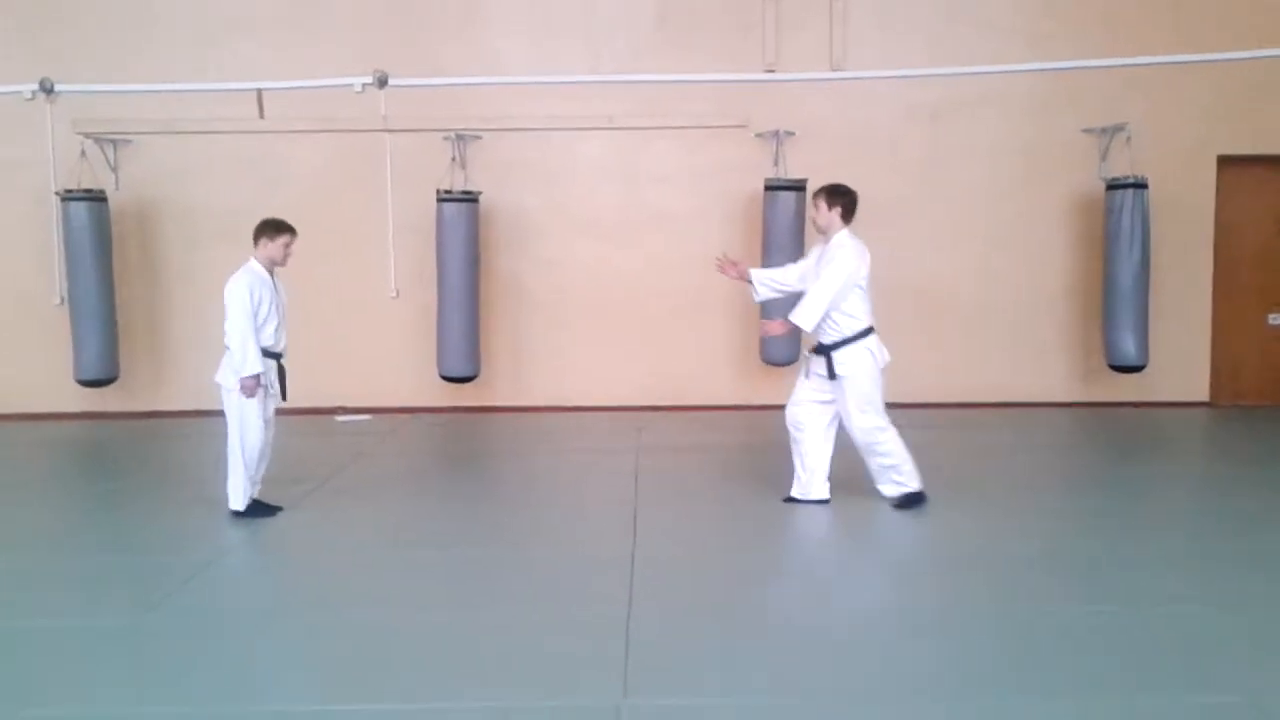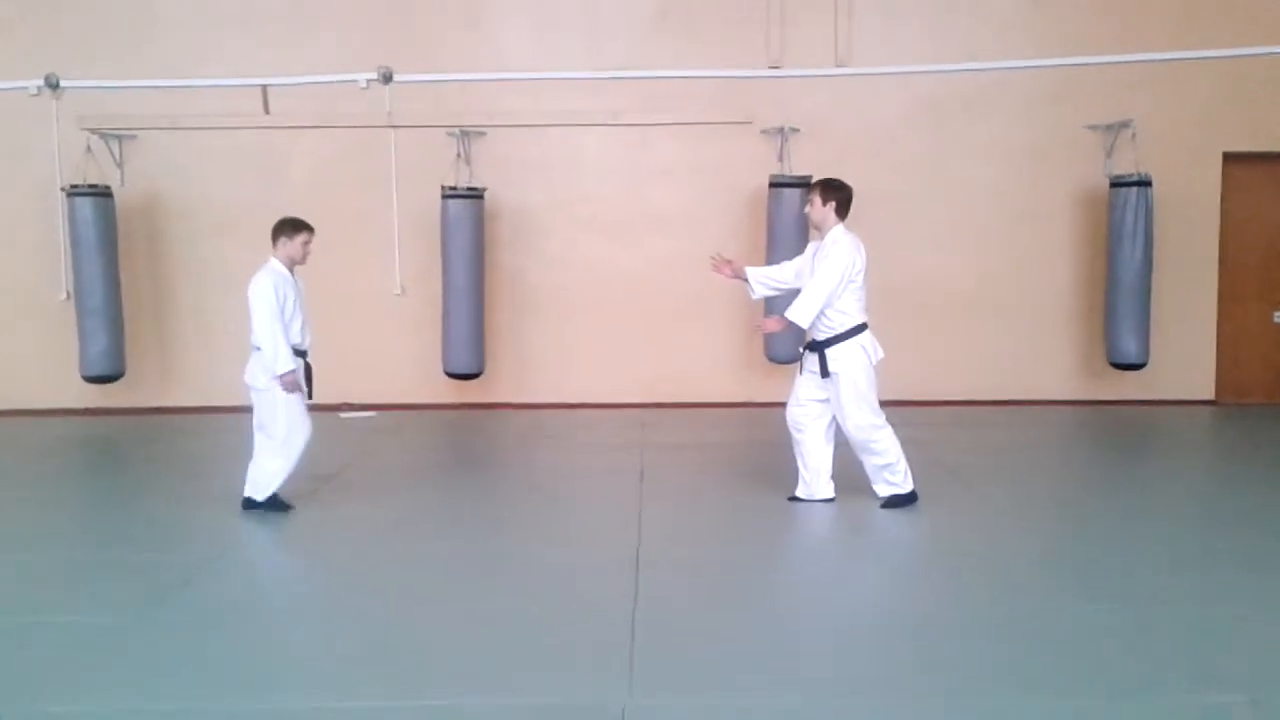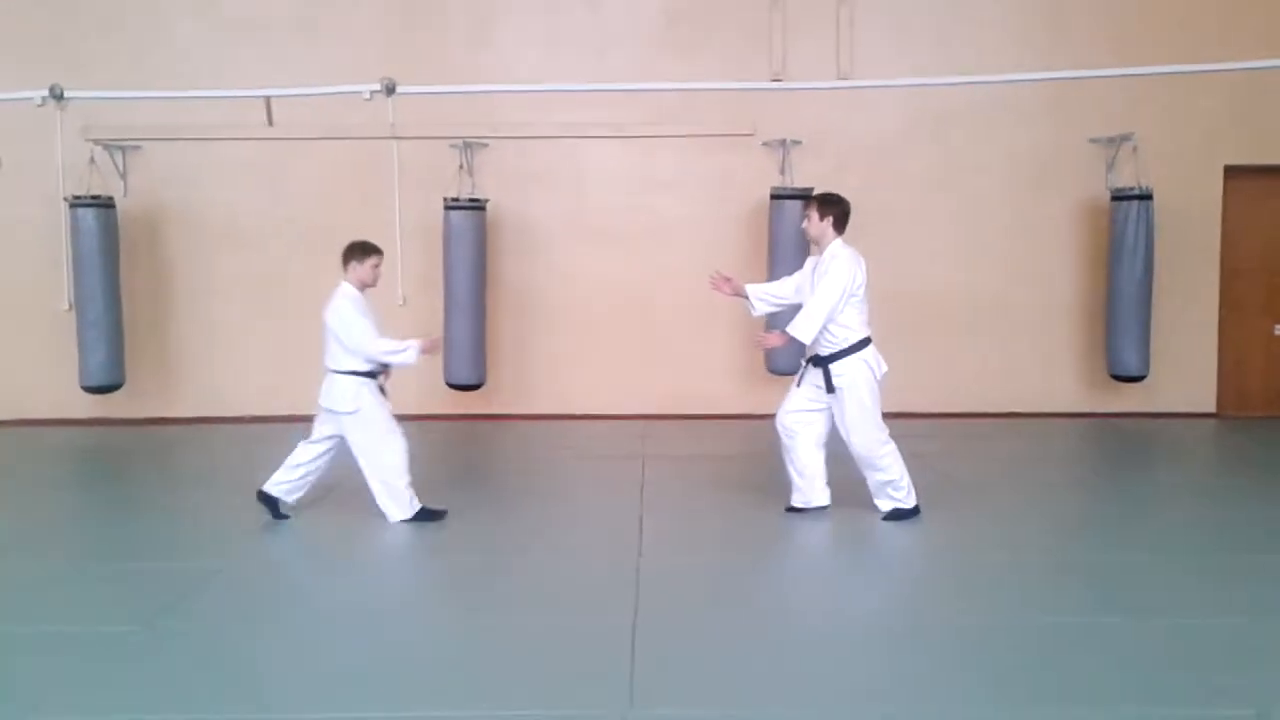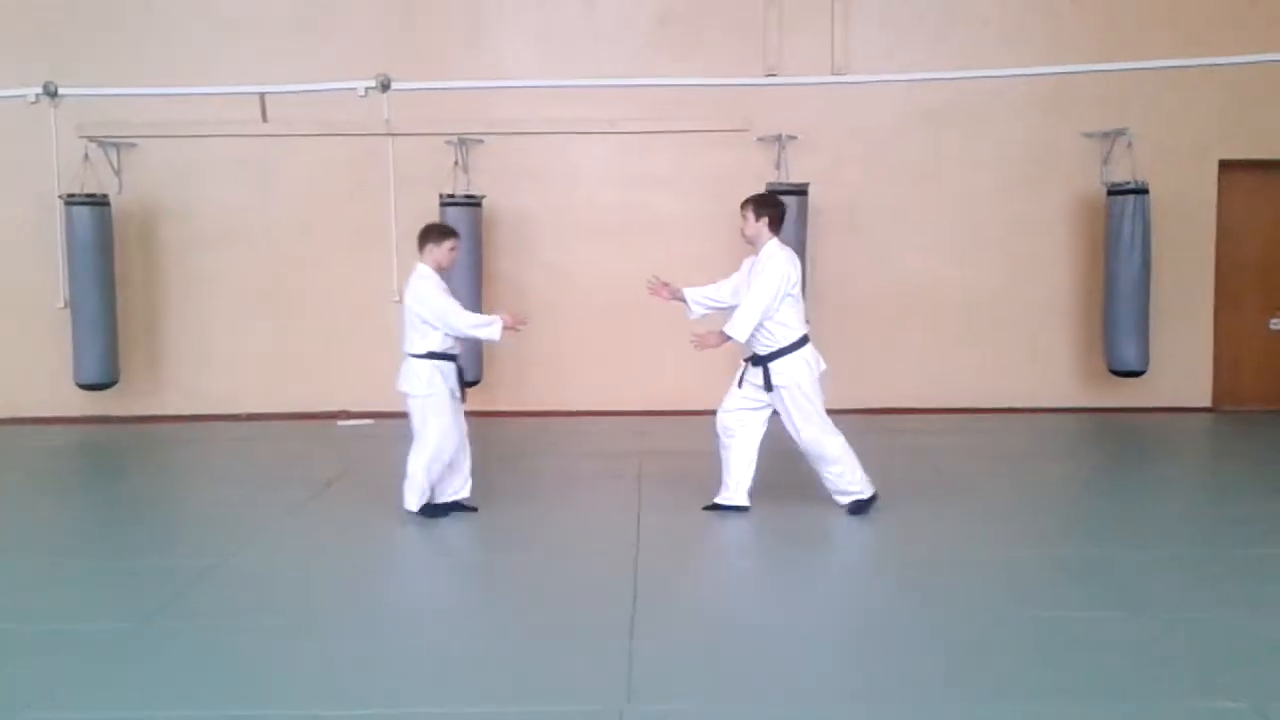
dt=0.5s
person 1, frame 1
left shoulder: (850, 250)
right shoulder: (823, 252)
left elbow: (823, 294)
right elbow: (792, 277)
left wrist: (788, 324)
right wrist: (746, 275)
left hip: (854, 353)
right hip: (828, 353)
left knee: (866, 425)
right knee: (803, 415)
left ankle: (908, 488)
right ankle: (812, 490)
person 1, frame 2
left shoulder: (845, 246)
right shoulder: (818, 248)
left elbow: (820, 290)
right elbow: (788, 274)
left wrist: (784, 321)
right wrist: (740, 273)
left hip: (847, 350)
right hip: (822, 350)
left knee: (862, 424)
right knee: (804, 415)
left ankle: (900, 487)
right ankle: (816, 488)
person 1, frame 3
left shoulder: (846, 260)
right shoulder: (817, 263)
left elbow: (821, 306)
right elbow: (788, 290)
left wrist: (786, 336)
right wrist: (740, 290)
left hip: (850, 365)
right hip: (822, 365)
left knee: (866, 439)
right knee: (793, 421)
left ankle: (902, 502)
right ankle: (811, 497)
person 1, frame 4
left shoulder: (781, 260)
right shoulder: (754, 263)
left elbow: (757, 305)
right elbow: (725, 292)
left wrist: (722, 337)
right wrist: (678, 294)
left hip: (789, 364)
right hip: (762, 365)
left knee: (813, 433)
right knee: (732, 421)
left ankle: (858, 492)
right ankle: (733, 497)
person 2, frame 1
left shoulder: (271, 281)
right shoulder: (244, 281)
right elbow: (240, 331)
right wrist: (249, 373)
left hip: (266, 370)
right hip: (247, 372)
left knee: (261, 437)
right knee: (248, 438)
left ankle: (249, 496)
right ankle: (240, 502)
person 2, frame 2
left shoulder: (289, 279)
right shoulder: (267, 280)
right elbow: (268, 331)
left wrist: (293, 368)
right wrist: (284, 370)
left hip: (287, 368)
right hip: (273, 371)
left knee: (274, 434)
right knee: (295, 431)
left ankle: (258, 492)
right ankle: (260, 492)
person 2, frame 3
left shoulder: (351, 300)
right shoulder: (345, 305)
right elbow: (370, 346)
left wrist: (379, 365)
right wrist: (416, 348)
left hip: (345, 388)
right hip: (353, 390)
left knee: (320, 444)
right knee: (387, 445)
left ankle: (274, 491)
right ankle: (405, 509)
person 2, frame 4
left shoulder: (429, 282)
right shoulder: (423, 286)
left elbow: (449, 321)
right elbow: (457, 320)
left wrist: (489, 324)
right wrist: (499, 323)
left hip: (437, 371)
right hip: (428, 373)
left knee: (455, 436)
right knee: (436, 440)
left ankle: (450, 496)
right ankle: (416, 500)
